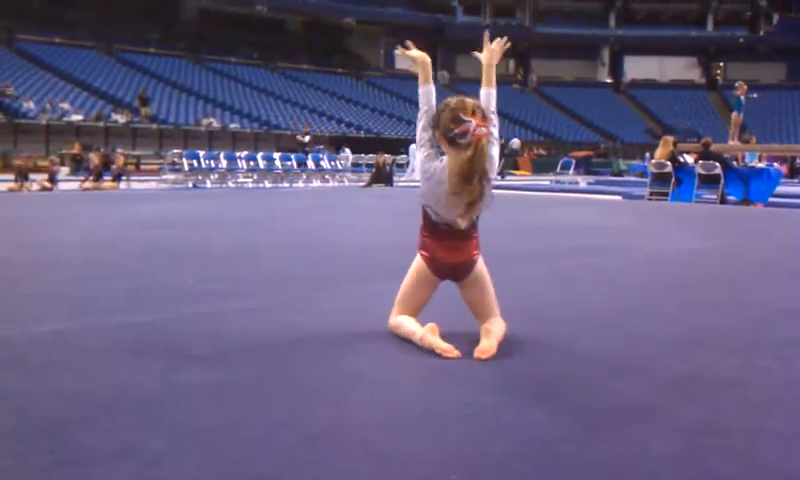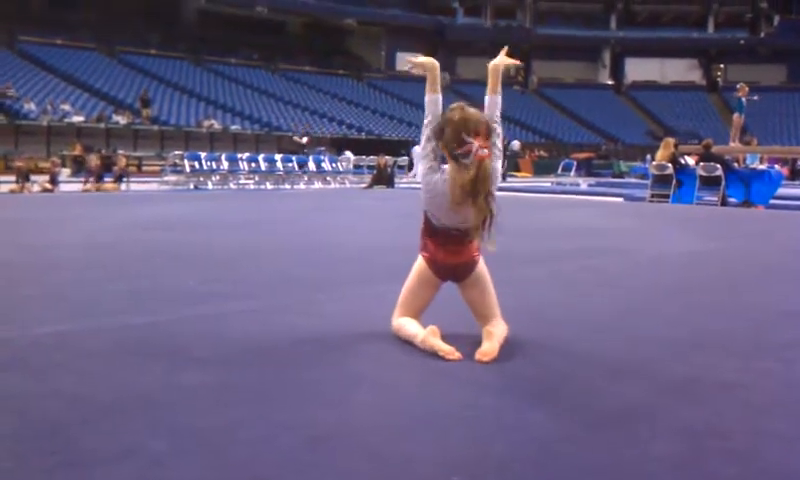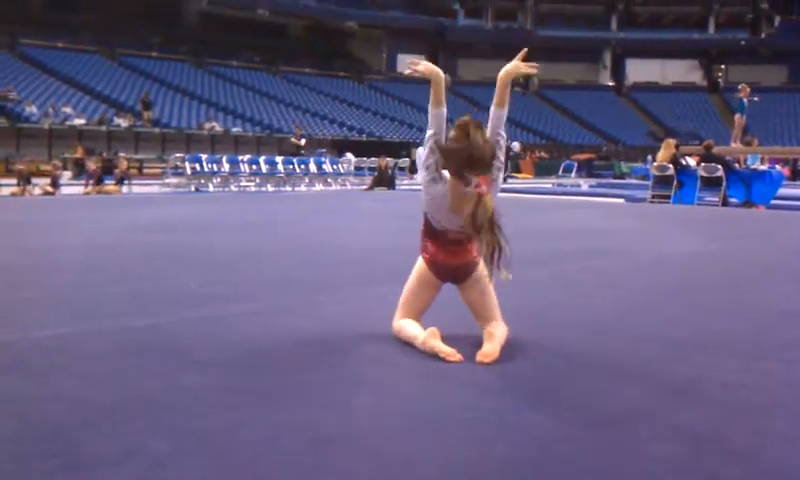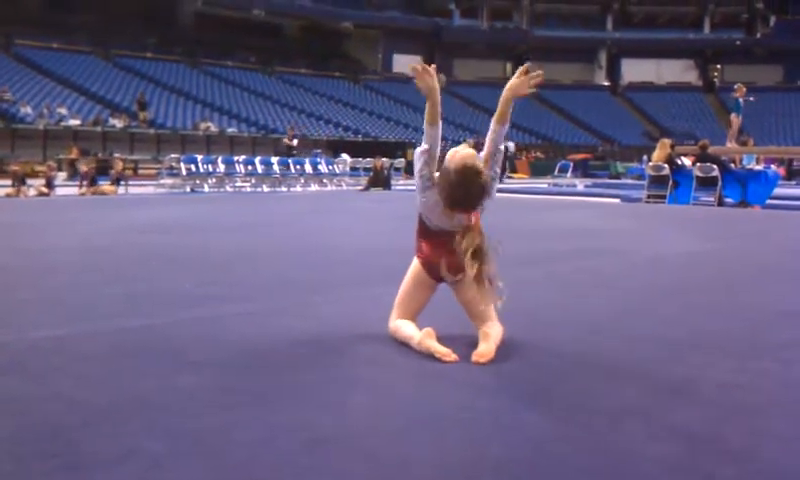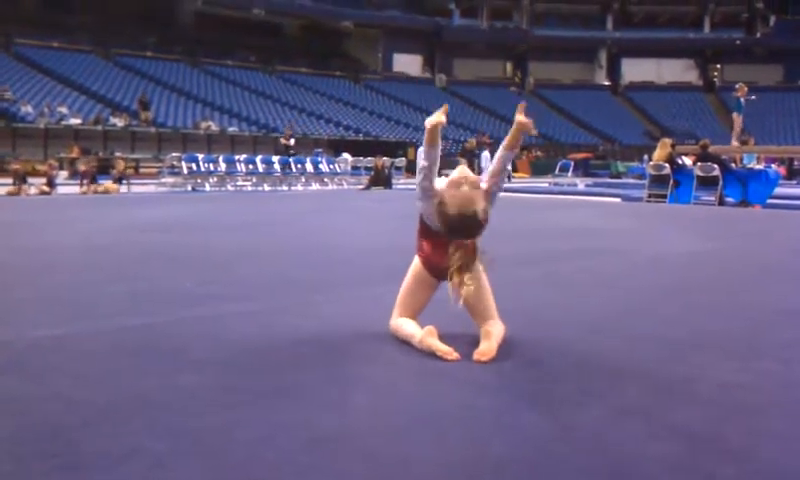
dt=0.1s
person 1, frame 1
left shoulder: (430, 168)
right shoulder: (487, 166)
left elbow: (425, 116)
right elbow: (490, 115)
left wrist: (424, 66)
right wrist: (489, 65)
left hip: (432, 255)
right hip: (468, 256)
left knee: (398, 318)
right knee: (495, 321)
left ankle: (425, 335)
right ankle: (490, 333)
person 1, frame 2
left shoulder: (434, 180)
right shoulder: (489, 176)
left elbow: (431, 124)
right elbow: (494, 124)
left wrist: (433, 74)
right wrist: (495, 73)
left hip: (434, 256)
right hip: (469, 259)
left knee: (401, 320)
right knee: (496, 323)
left ankle: (424, 337)
right ankle: (492, 335)
person 1, frame 3
left shoulder: (433, 185)
right shoulder: (490, 184)
left elbow: (434, 133)
right elbow: (497, 133)
left wrist: (436, 81)
right wrist: (504, 80)
left hip: (434, 258)
right hip: (468, 259)
left knee: (401, 322)
right knee: (495, 324)
left ankle: (425, 338)
right ankle: (493, 336)
person 1, frame 4
left shoulder: (428, 191)
right shoulder: (482, 189)
left elbow: (426, 150)
right elbow: (494, 146)
left wrist: (431, 99)
right wrist: (507, 97)
left hip: (429, 257)
right hip: (465, 256)
left knee: (398, 321)
right knee: (489, 324)
left ankle: (420, 337)
right ankle: (488, 336)
person 1, frame 5
left shoulder: (430, 199)
right shoulder: (484, 198)
left wrist: (431, 131)
right wrist: (517, 130)
left hip: (431, 255)
right hip: (464, 259)
left knee: (400, 320)
right knee: (493, 322)
left ankle: (422, 335)
right ankle: (490, 335)
